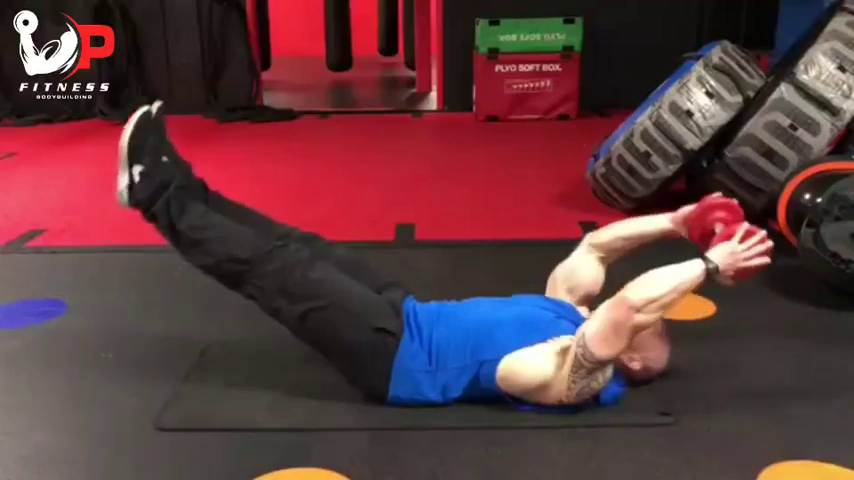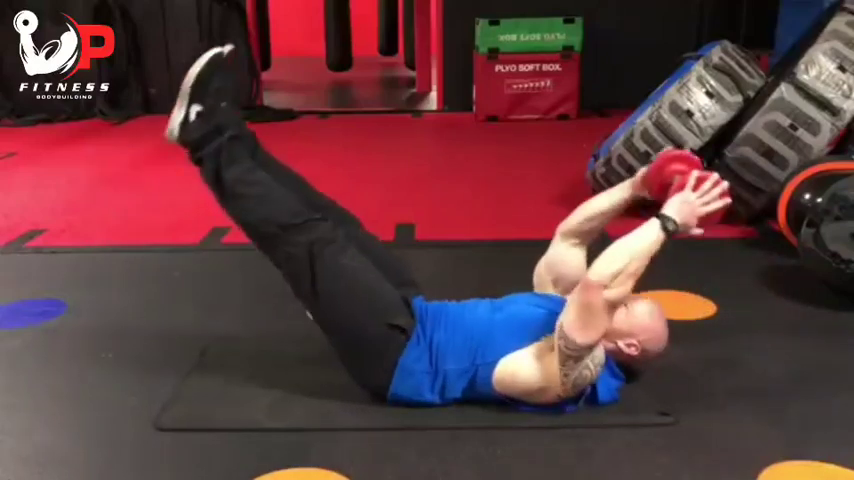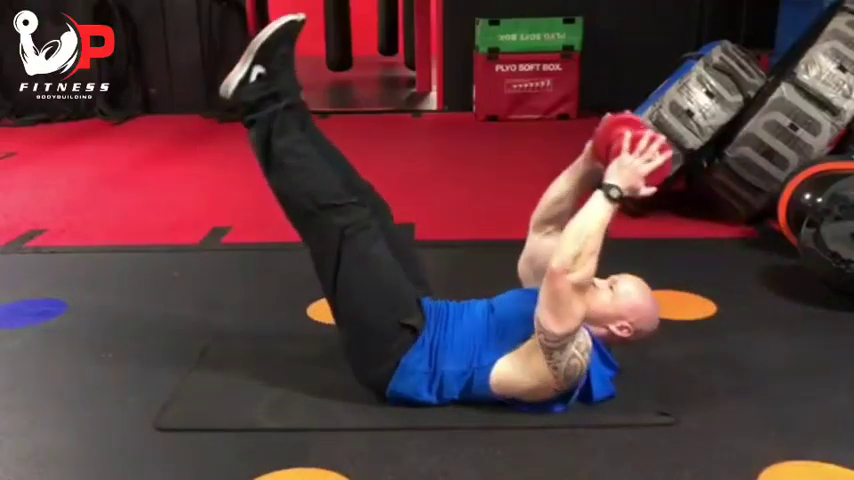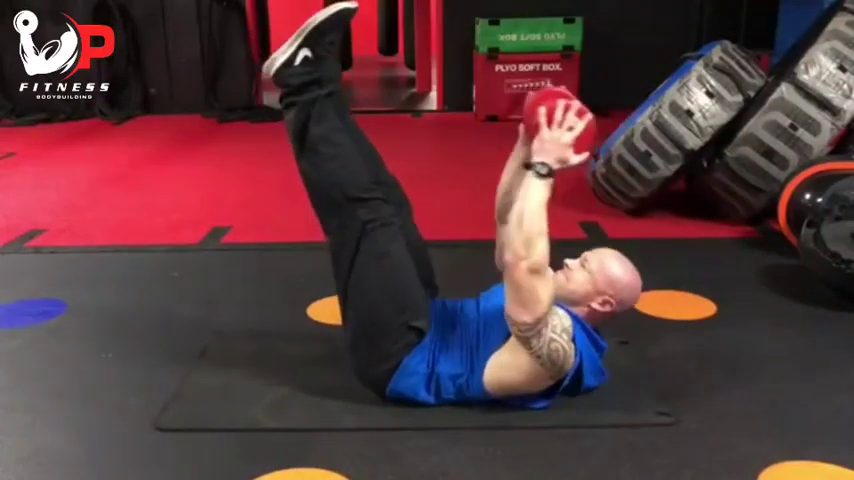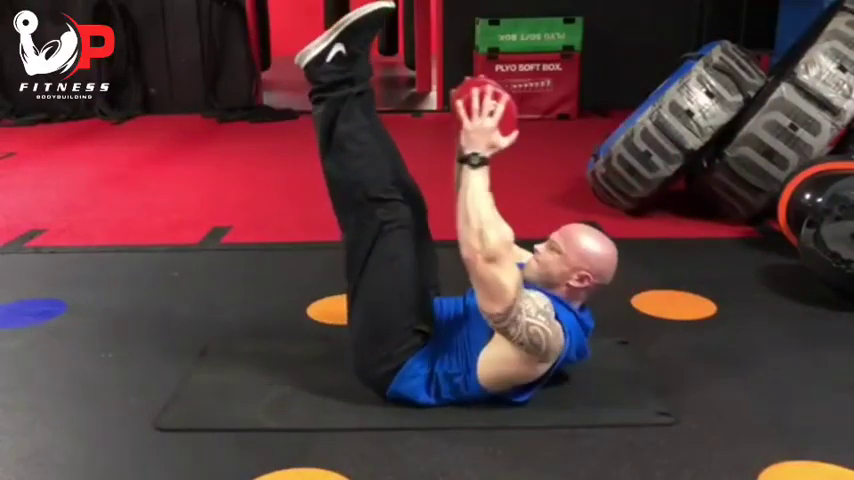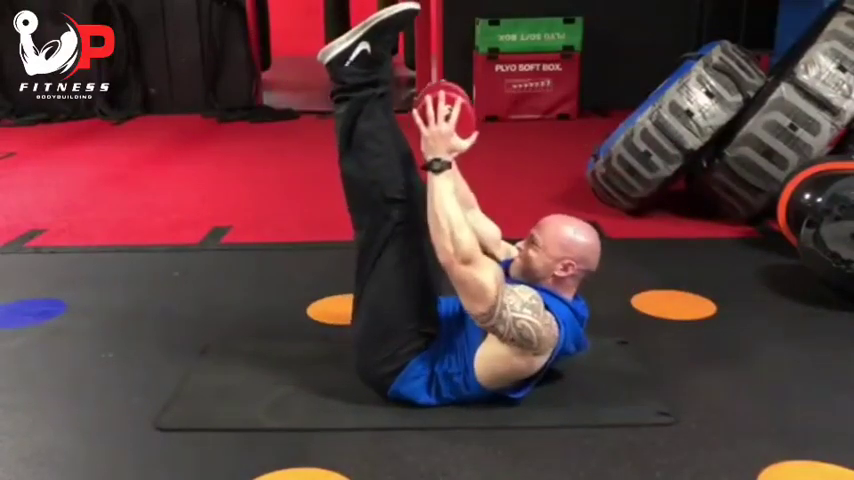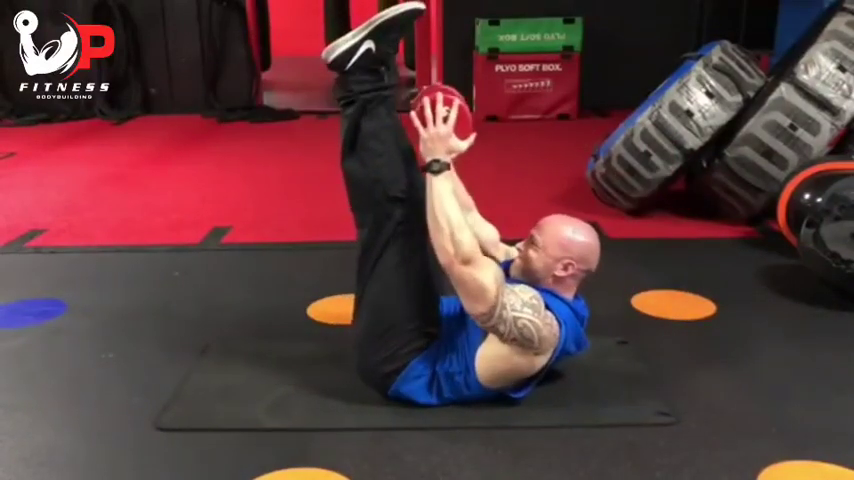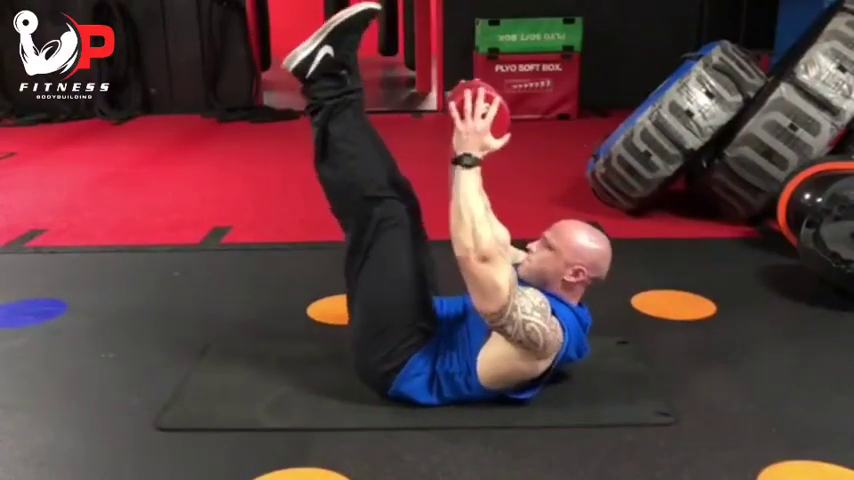
dt=0.3s
person 1, frame 1
left shoulder: (584, 379)
right shoulder: (572, 315)
left elbow: (631, 304)
right elbow: (595, 246)
left wrist: (708, 264)
right wrist: (677, 222)
left hip: (397, 361)
right hip: (407, 319)
left knee: (286, 271)
right knee: (302, 252)
left ankle: (165, 199)
right ankle: (174, 192)
person 1, frame 2
left shoulder: (578, 371)
right shoulder: (567, 314)
left elbow: (600, 286)
right elbow: (570, 234)
left wrist: (665, 223)
right wrist: (637, 187)
left hip: (400, 359)
right hip: (416, 317)
left knee: (316, 241)
right knee: (332, 225)
left ankle: (215, 145)
right ankle: (221, 140)
person 1, frame 3
left shoulder: (571, 360)
right shoulder: (558, 314)
left elbow: (567, 274)
right elbow: (545, 228)
left wrist: (611, 189)
right wrist: (590, 165)
left hip: (400, 360)
right hip: (423, 324)
left knee: (345, 221)
right knee: (363, 210)
left ankle: (268, 103)
right ankle: (275, 101)
person 1, frame 4
left shoulder: (556, 346)
right shoulder: (556, 307)
left elbow: (522, 261)
right elbow: (508, 219)
left wrist: (541, 167)
right wrist: (528, 147)
left hip: (401, 359)
right hip: (425, 328)
left knee: (367, 213)
right knee: (384, 203)
left ankle: (309, 92)
right ankle: (314, 88)
person 1, frame 5
left shoulder: (541, 329)
right shoulder: (540, 283)
left elbow: (482, 255)
right elbow: (492, 231)
left wrist: (474, 159)
right wrist: (475, 147)
left hip: (399, 362)
right hip: (424, 332)
left knee: (384, 213)
right knee: (402, 206)
left ankle: (341, 84)
person 1, frame 6
left shoulder: (536, 324)
right shoulder: (533, 279)
left elbow: (458, 257)
right elbow: (473, 222)
left wrist: (438, 163)
right wrist: (446, 154)
left hip: (400, 363)
right hip: (427, 333)
left knee: (394, 214)
right knee: (409, 205)
left ankle: (362, 88)
person 1, frame 7
left shoulder: (537, 324)
right shoulder: (533, 280)
left elbow: (459, 258)
right elbow: (472, 224)
left wrist: (437, 164)
right wrist: (443, 155)
left hip: (401, 362)
left knee: (397, 213)
right knee: (408, 206)
left ankle: (367, 85)
right ankle: (367, 76)
person 1, frame 8
left shoulder: (541, 329)
right shoulder: (542, 288)
left elbow: (474, 255)
right elbow: (484, 227)
left wrist: (468, 159)
right wrist: (470, 153)
left hip: (401, 362)
right hip: (428, 331)
left knee: (380, 212)
right knee: (396, 205)
left ankle: (332, 88)
